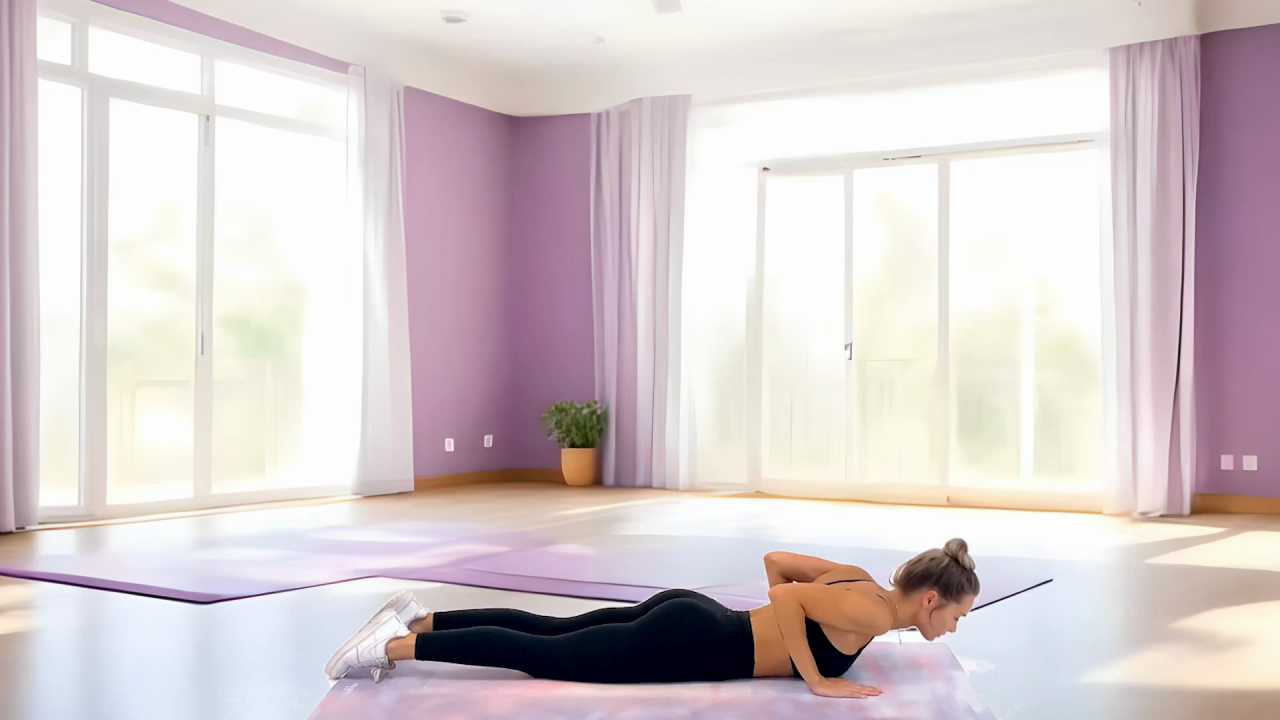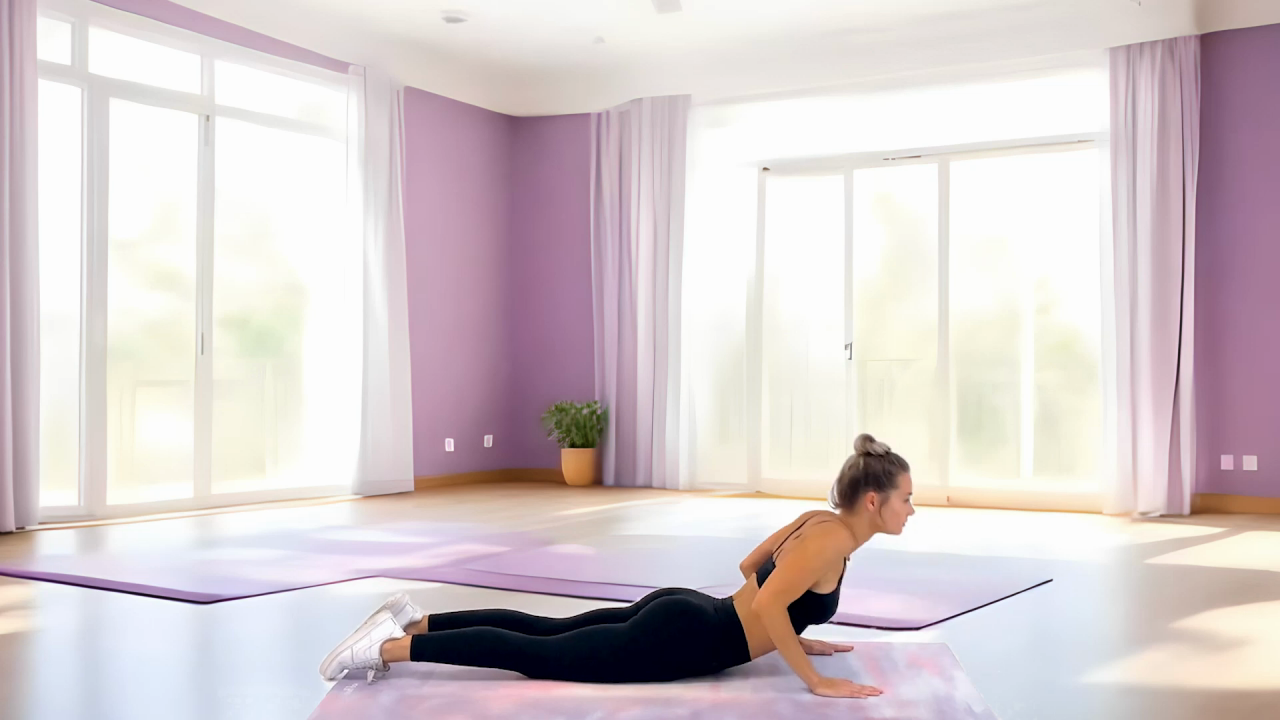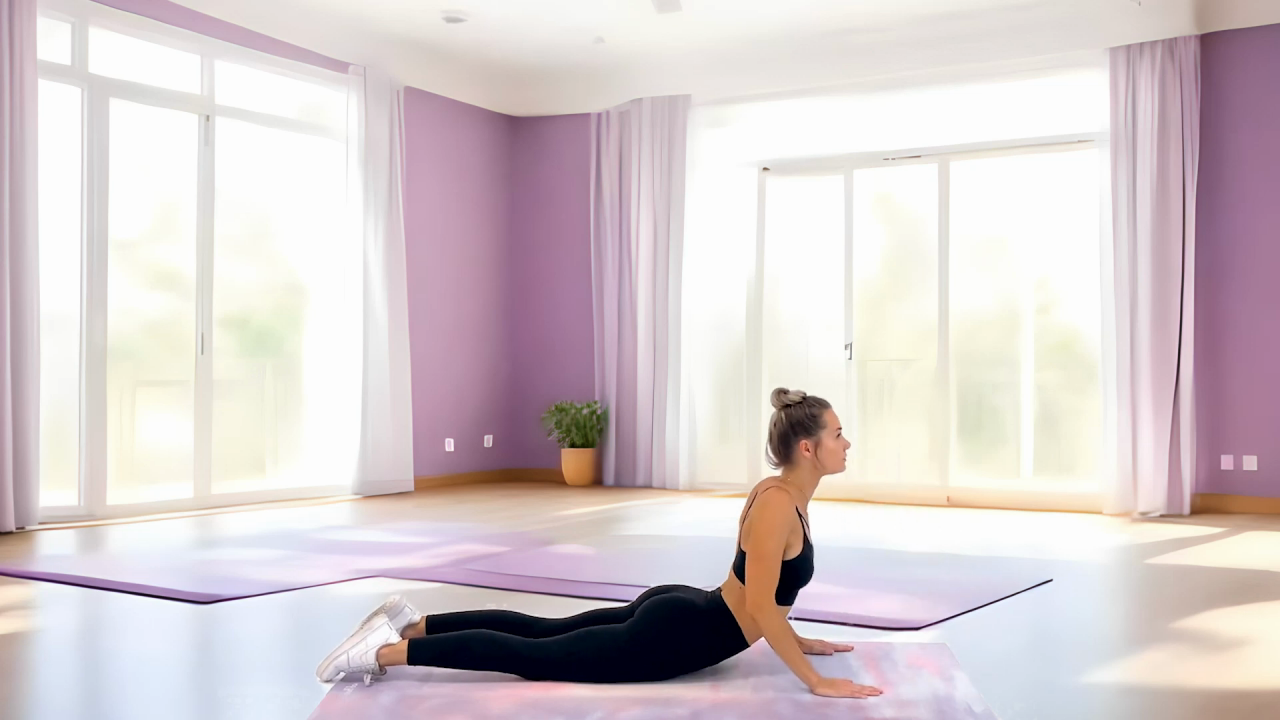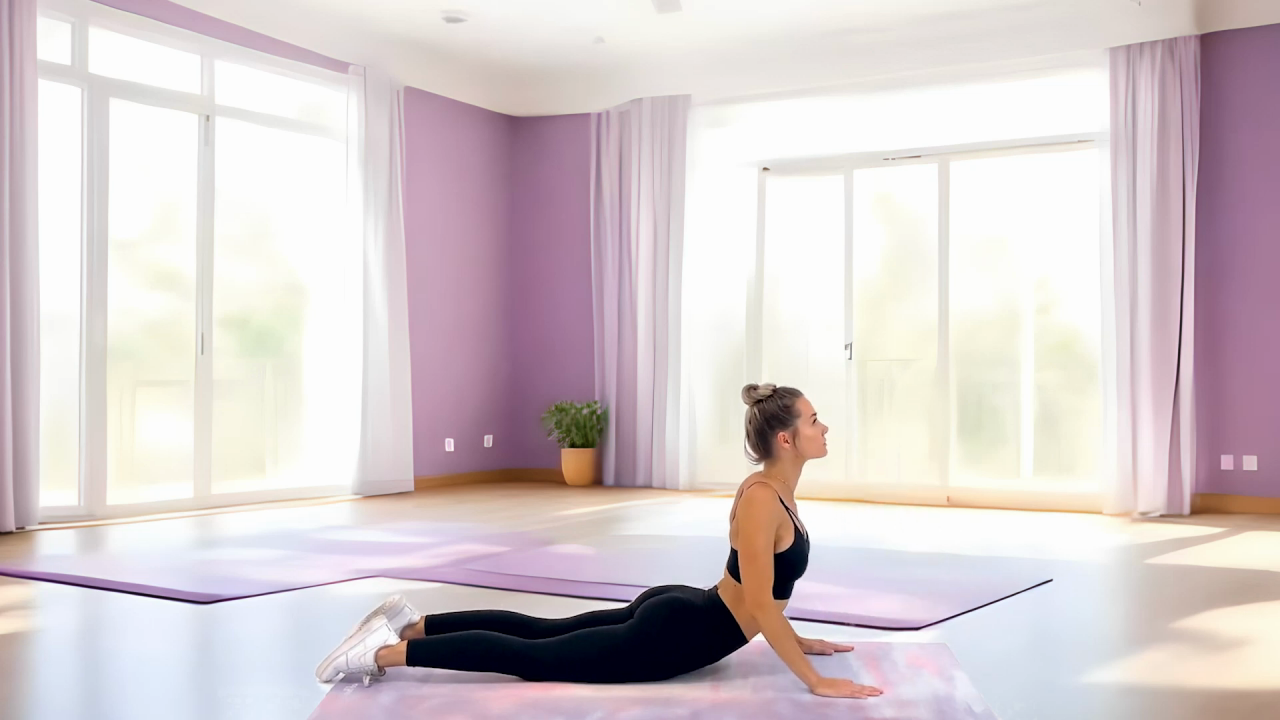
dt=0.7s
person 1, frame 1
left shoulder: (862, 582)
right shoulder: (872, 614)
left elbow: (775, 560)
right elbow: (789, 596)
right wrist: (814, 677)
left hip: (687, 618)
right hip: (686, 646)
left knee: (546, 632)
right knee: (539, 655)
left ankle: (417, 618)
right ankle: (397, 645)
person 1, frame 2
left shoulder: (820, 520)
right shoulder: (834, 540)
right elbow: (766, 608)
left wrist: (794, 639)
right wrist: (815, 680)
left hip: (680, 615)
right hip: (681, 641)
left knee: (543, 629)
right knee: (536, 655)
left ankle: (414, 620)
right ankle: (391, 647)
person 1, frame 3
left shoulder: (783, 492)
right shoulder: (778, 503)
left elbow: (760, 589)
right elbow: (760, 607)
left wrist: (798, 641)
right wrist: (816, 681)
left hip: (677, 611)
right hip: (675, 637)
left knee: (539, 632)
right knee: (531, 658)
left ankle: (410, 623)
right ankle: (387, 650)
person 1, frame 4
left shoulder: (775, 489)
right shoulder: (762, 498)
left elbow: (764, 591)
right elbow: (760, 606)
left wrist: (798, 640)
right wrist: (815, 679)
left hip: (676, 614)
right hip: (674, 634)
left knee: (542, 631)
right knee: (531, 658)
left ankle: (409, 624)
right ankle: (386, 650)
